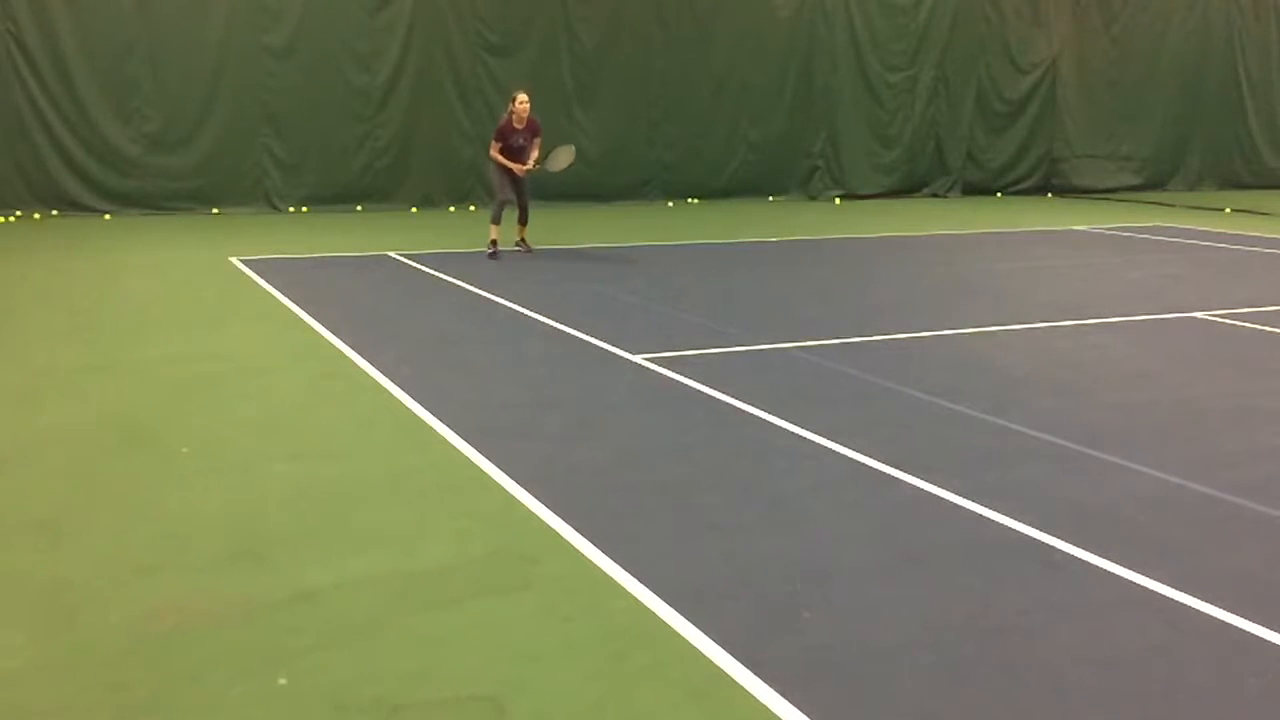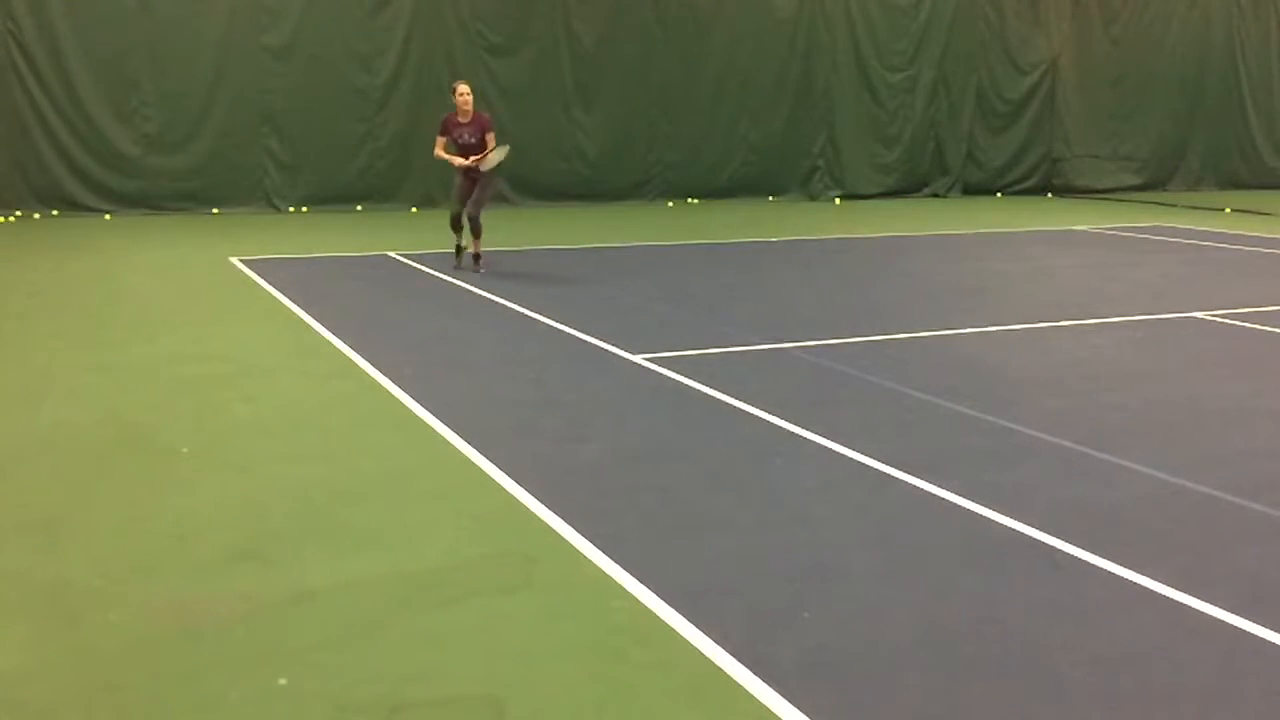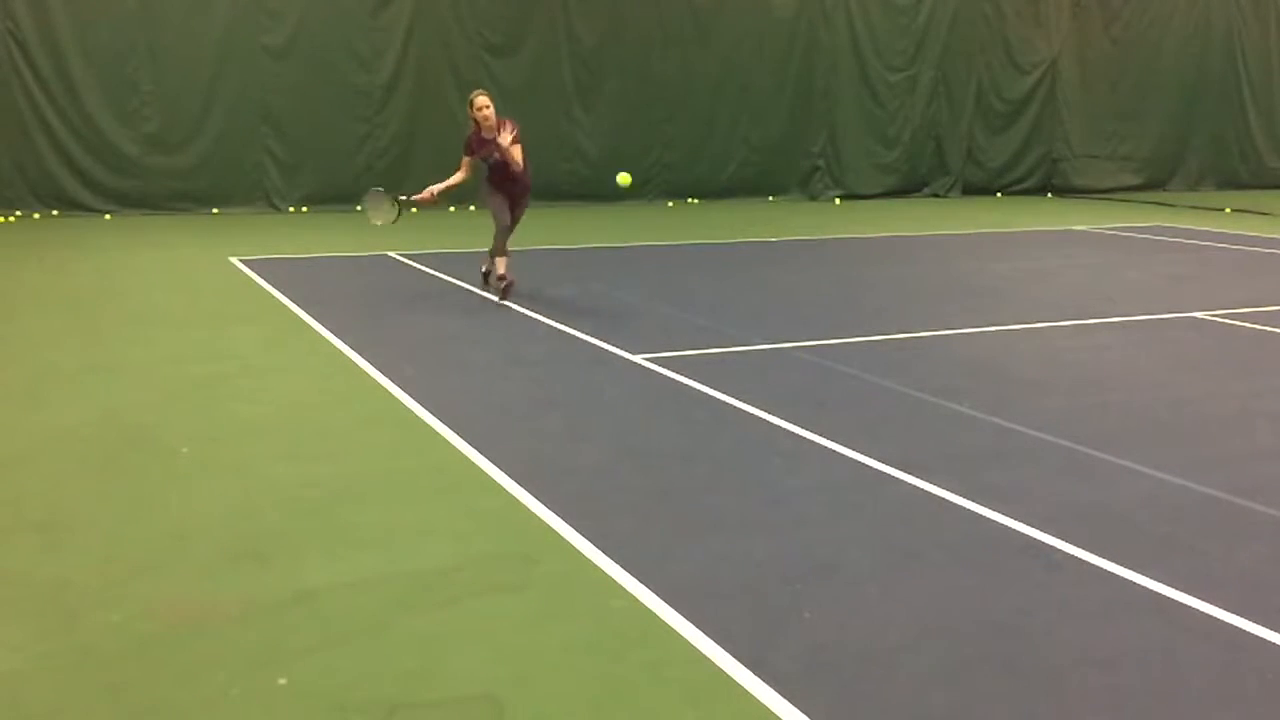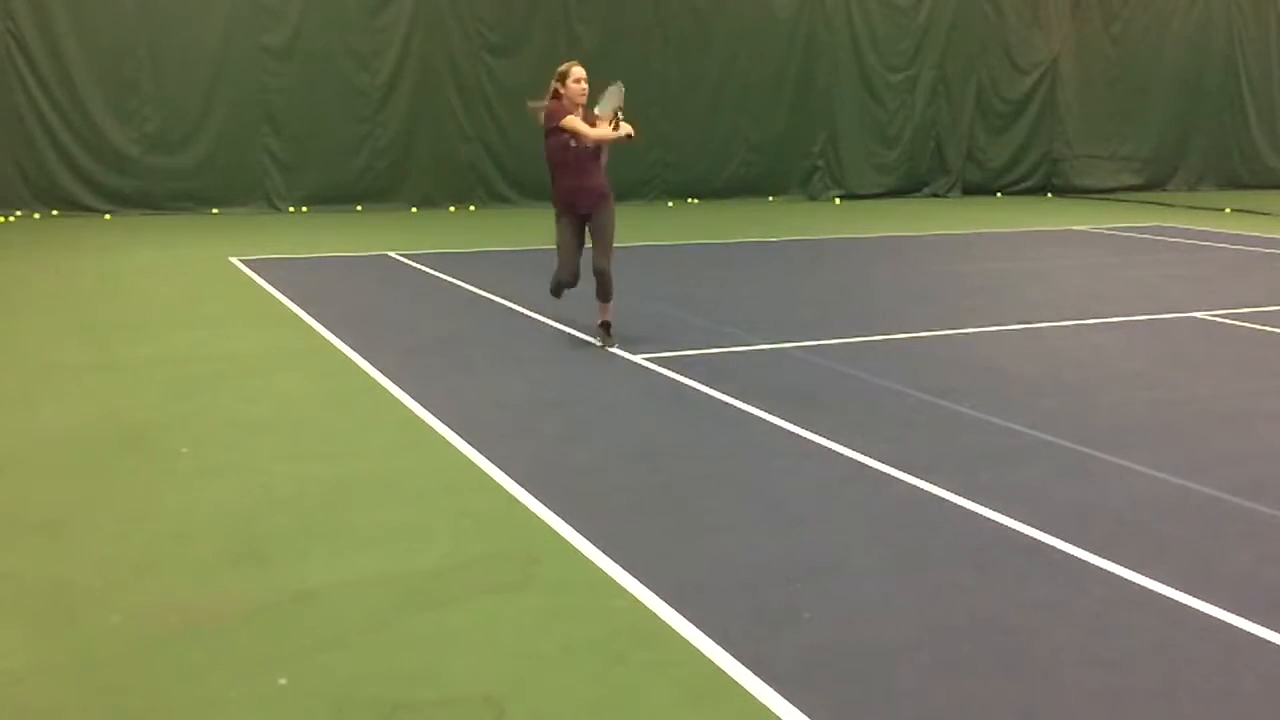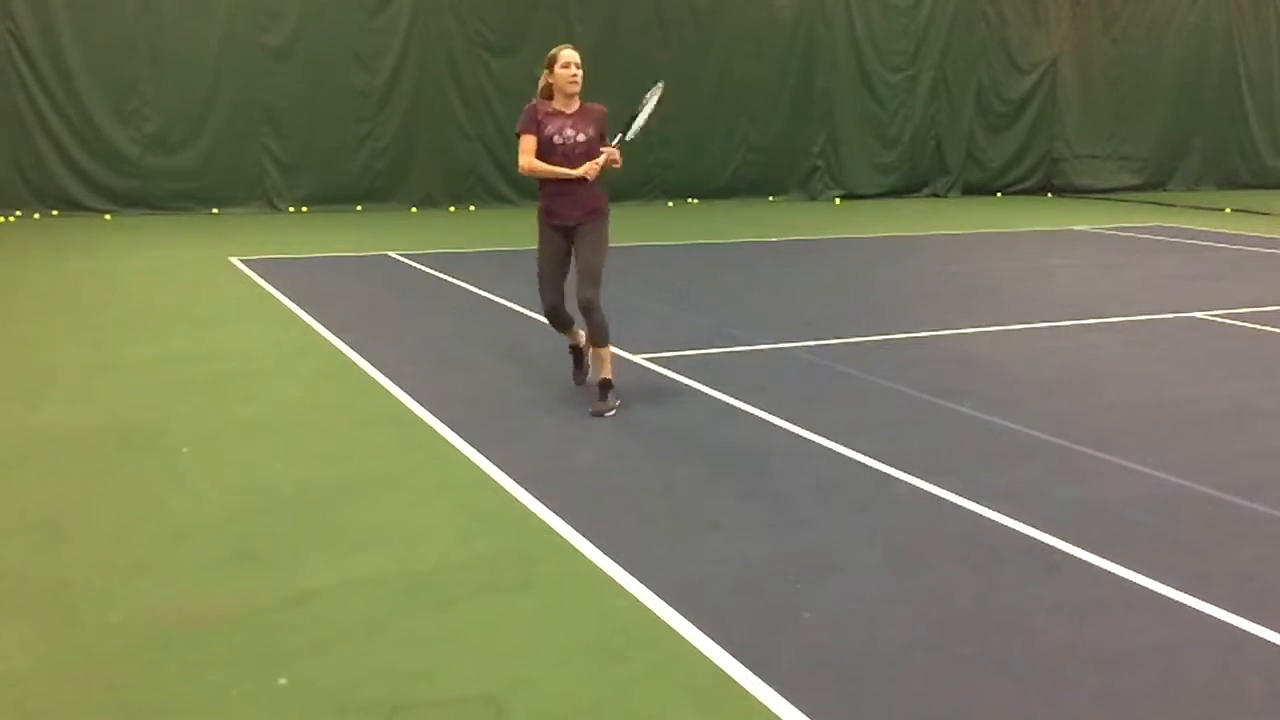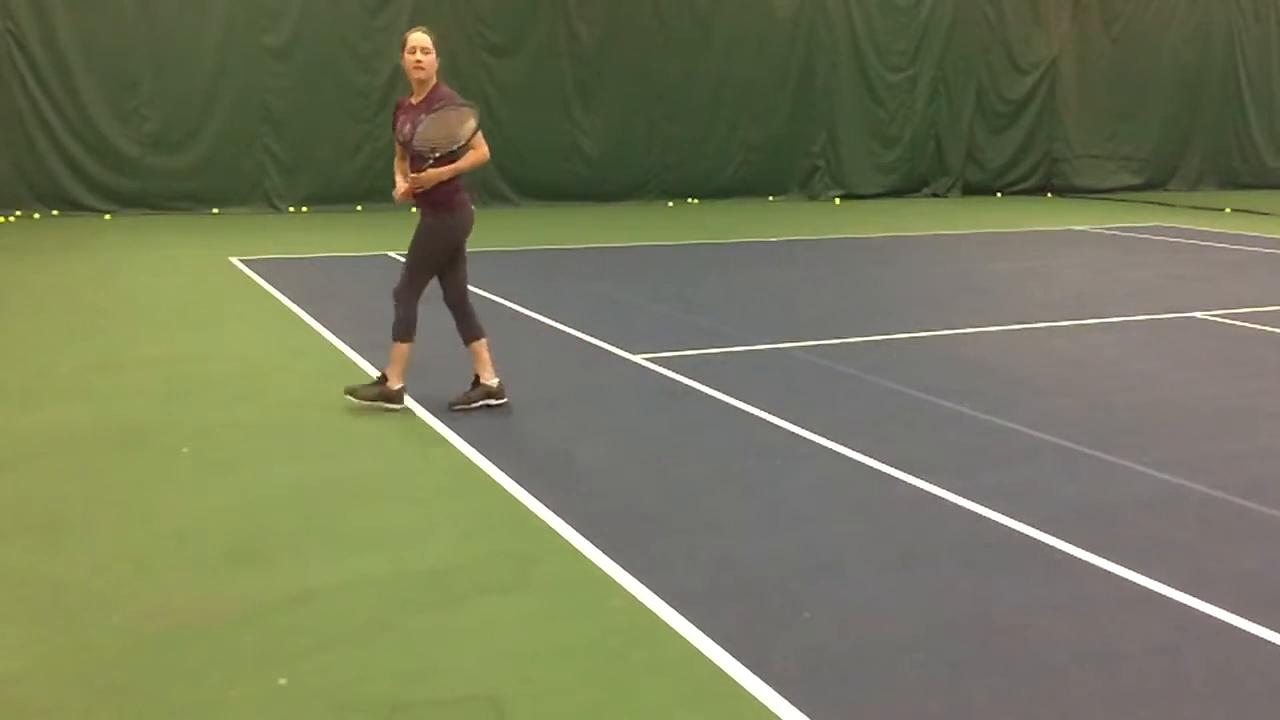
dt=0.7s
person 1, frame 1
left shoulder: (534, 125)
right shoulder: (504, 126)
left elbow: (535, 149)
right elbow: (493, 153)
left wrist: (532, 161)
right wrist: (512, 165)
left hip: (521, 167)
right hip: (502, 167)
left knee: (523, 204)
right knee: (502, 199)
left ankle: (520, 240)
right ankle: (493, 243)
person 1, frame 2
left shoulder: (483, 120)
right shoulder: (447, 122)
left elbow: (492, 148)
right elbow: (437, 151)
left wrist: (478, 158)
right wrist: (452, 158)
left hip: (483, 173)
right hip: (463, 173)
left knee: (472, 213)
right knee: (455, 214)
left ankle: (477, 254)
right ankle: (459, 246)
person 1, frame 3
left shoulder: (509, 129)
right shoulder: (473, 138)
left elbow: (518, 167)
right elbow: (463, 173)
left wrist: (506, 148)
right wrist: (438, 188)
left hip: (520, 190)
right hip: (495, 189)
left knee: (503, 234)
right knee: (503, 223)
left ankle: (487, 270)
right ankle: (501, 279)
person 1, frame 4
left shoulder: (592, 118)
right shoulder: (554, 111)
right elbow: (589, 134)
left wrist: (607, 137)
right wrist: (620, 132)
left hip: (600, 202)
right hip: (568, 206)
left knee: (602, 267)
right knee: (568, 277)
left ankle: (605, 323)
right ankle: (560, 280)
person 1, frame 5
left shoulder: (597, 114)
right shoulder: (535, 113)
left elbow: (614, 160)
right elbow: (526, 163)
left wrist: (610, 158)
right wrist: (572, 171)
left hip: (591, 218)
right hip: (551, 220)
left knee: (588, 299)
right knee: (551, 304)
left ankle: (607, 384)
right ankle: (580, 343)
person 1, frame 6
left shoulder: (446, 100)
right shoulder: (404, 106)
left elbow: (481, 153)
right elbow: (402, 157)
left wrist: (439, 175)
right wrist: (402, 182)
left hip: (447, 213)
right hip: (436, 213)
left knee: (405, 294)
right knee: (456, 297)
left ankle: (392, 385)
right ankle: (489, 383)
